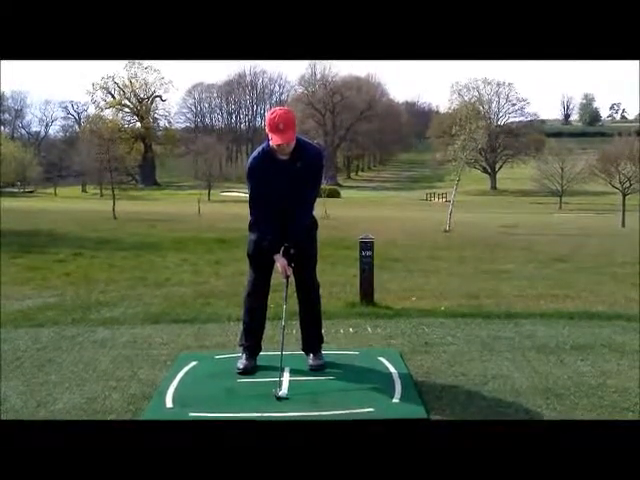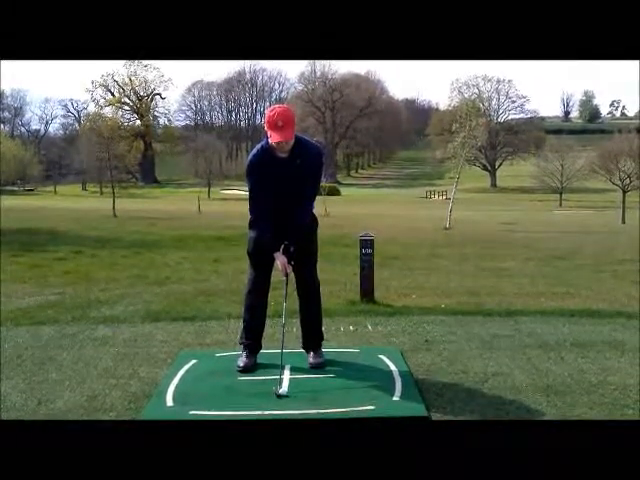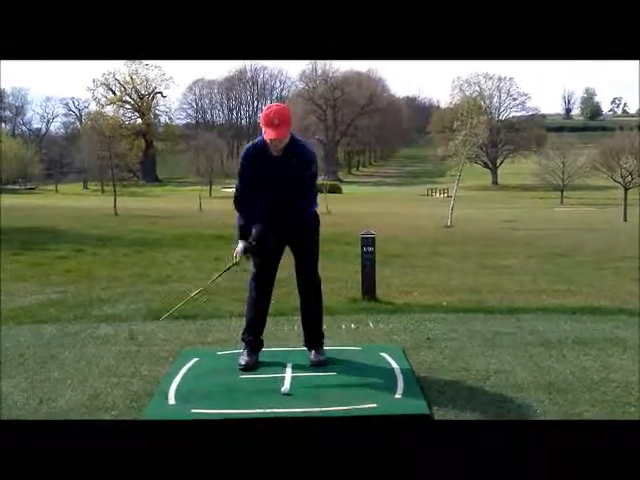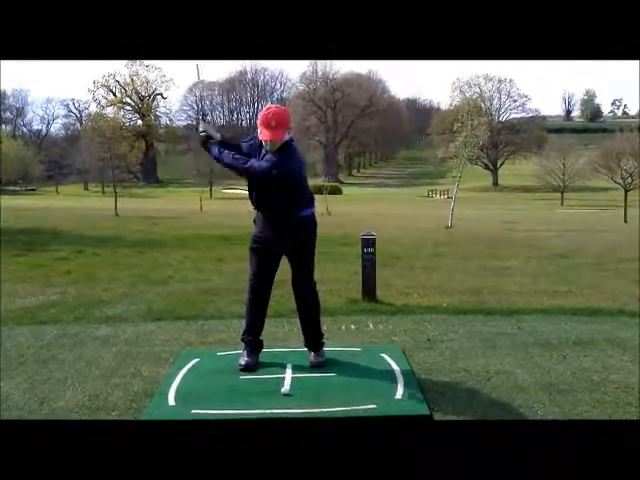
dt=0.3s
person 1, frame 1
left shoulder: (313, 155)
right shoulder: (257, 161)
left elbow: (307, 203)
right elbow: (259, 210)
left wrist: (291, 244)
right wrist: (275, 251)
left hip: (301, 227)
right hip: (265, 227)
left knee: (308, 286)
right knee: (257, 287)
left ankle: (313, 348)
right ankle: (249, 350)
person 1, frame 2
left shoulder: (312, 153)
right shoulder: (257, 159)
left elbow: (306, 200)
right elbow: (259, 208)
left wrist: (291, 243)
right wrist: (275, 249)
left hip: (301, 224)
right hip: (265, 225)
left knee: (308, 284)
right knee: (257, 285)
left ankle: (313, 346)
right ankle: (249, 348)
person 1, frame 3
left shoulder: (304, 157)
right shoulder: (252, 154)
left elbow: (290, 203)
right elbow: (245, 196)
left wrist: (259, 236)
right wrist: (244, 237)
left hip: (302, 222)
right hip: (268, 221)
left knee: (308, 281)
right knee: (260, 282)
left ankle: (315, 344)
right ankle: (251, 345)
person 1, frame 4
left shoulder: (286, 162)
right shoulder: (259, 143)
left elbow: (242, 166)
right elbow: (243, 155)
left wrist: (212, 145)
right wrist: (219, 139)
left hip: (298, 224)
right hip: (267, 222)
left knee: (304, 285)
right knee: (257, 284)
left ankle: (315, 345)
right ankle: (251, 346)
